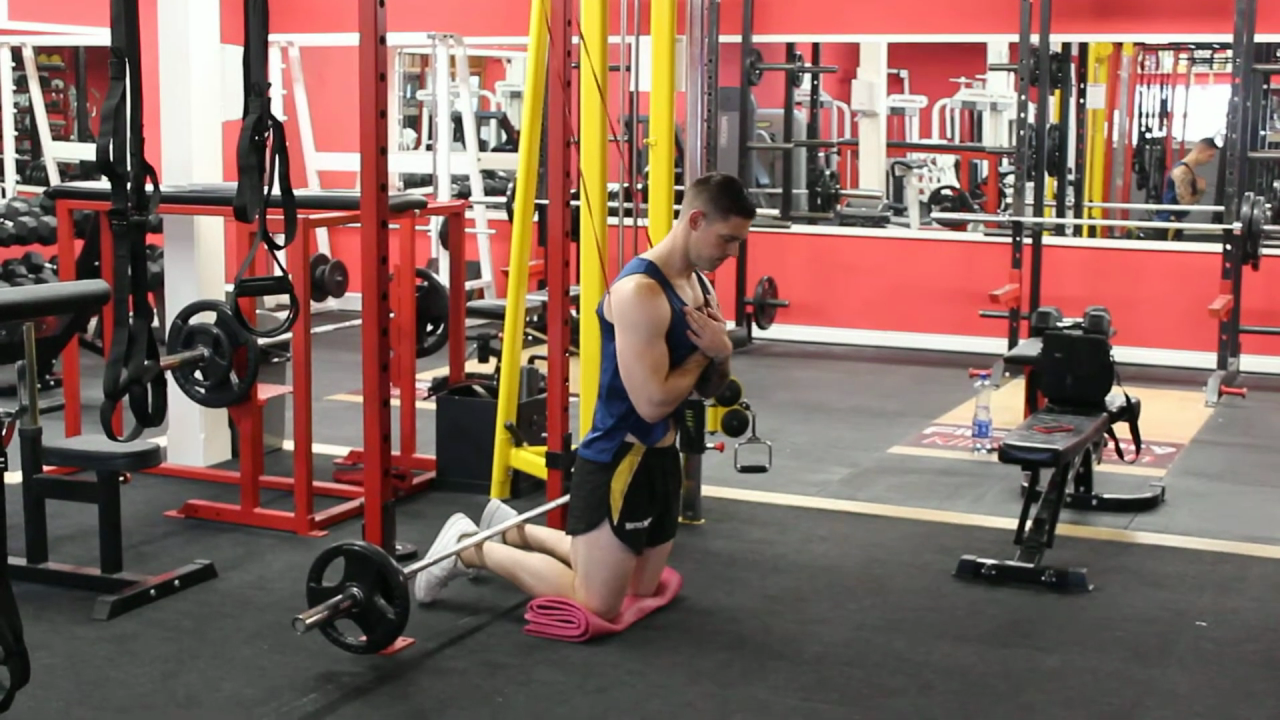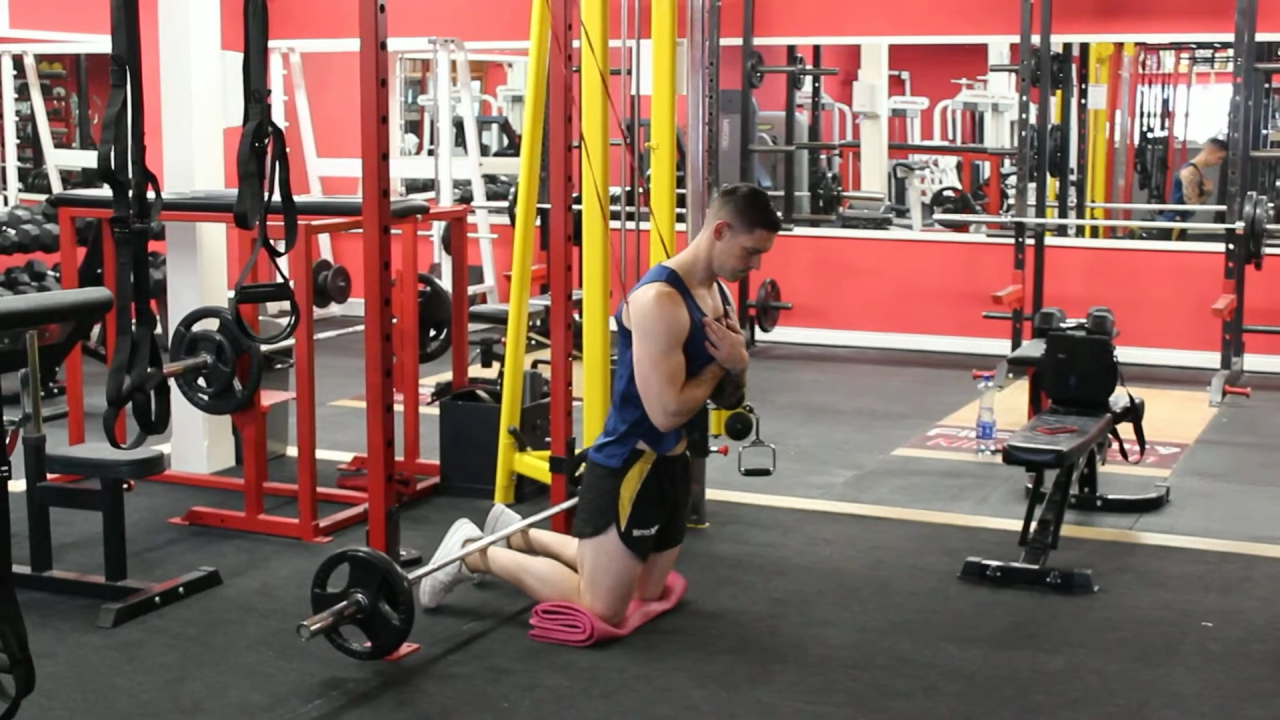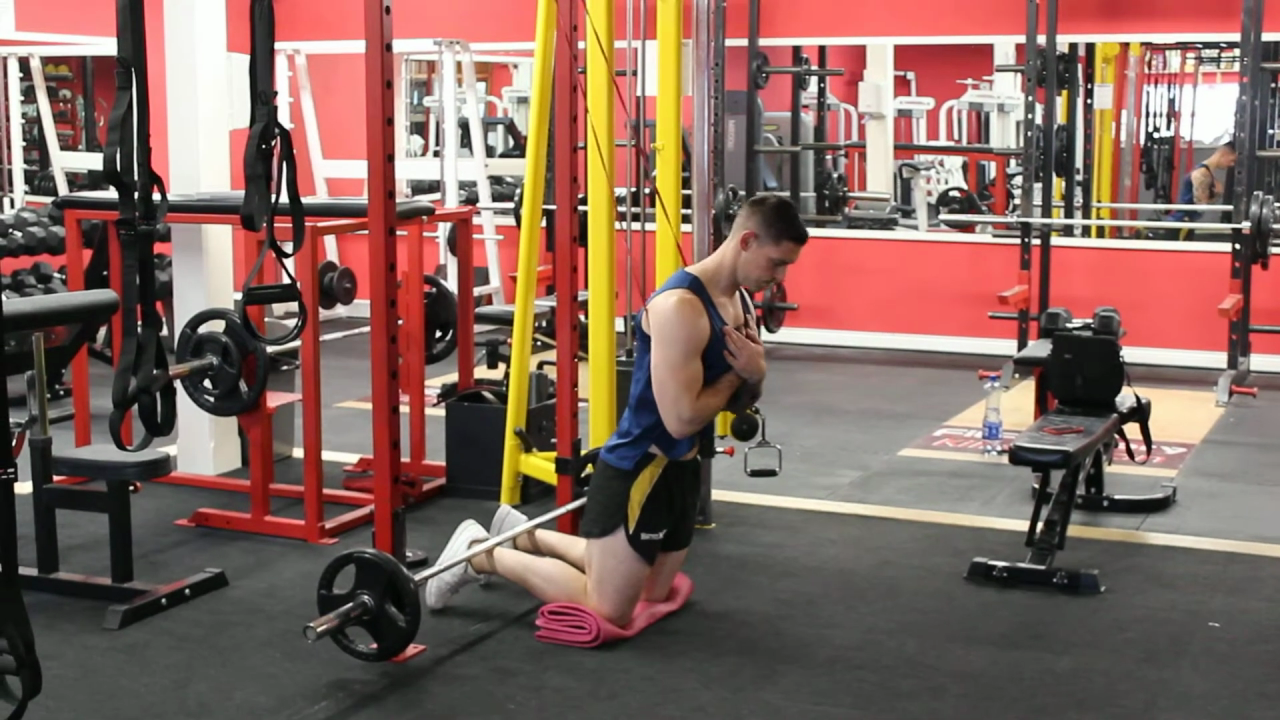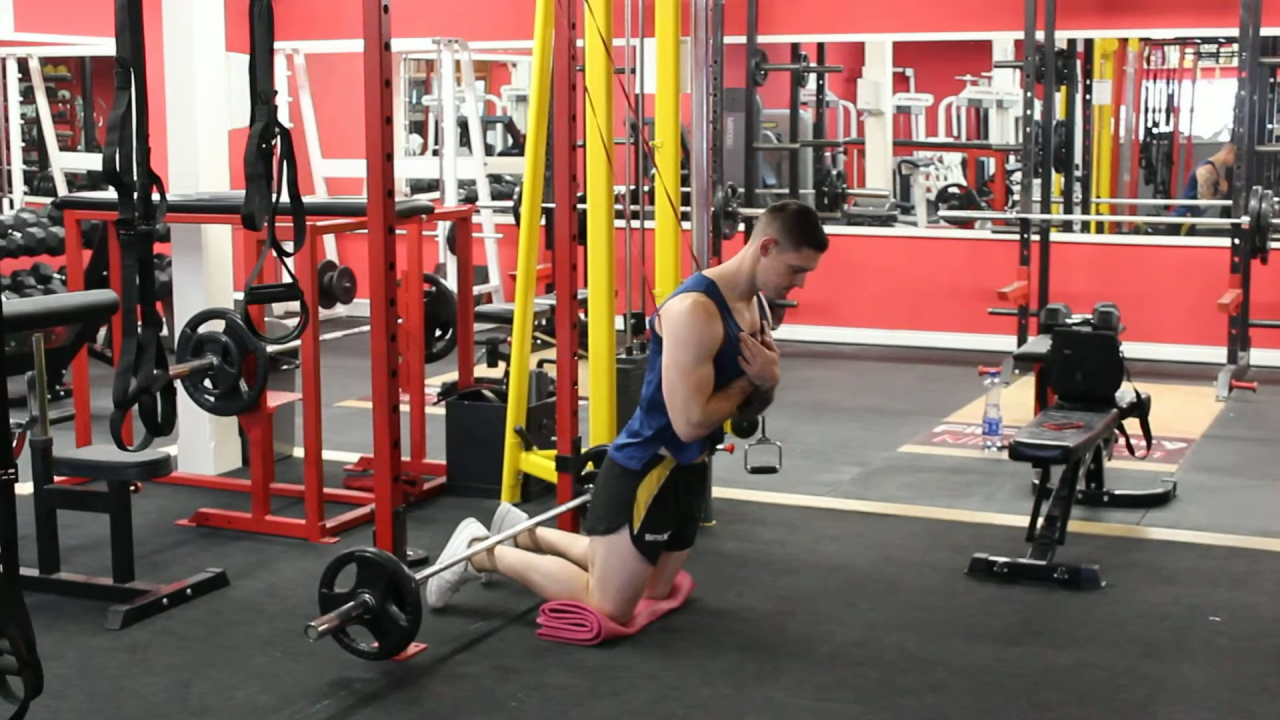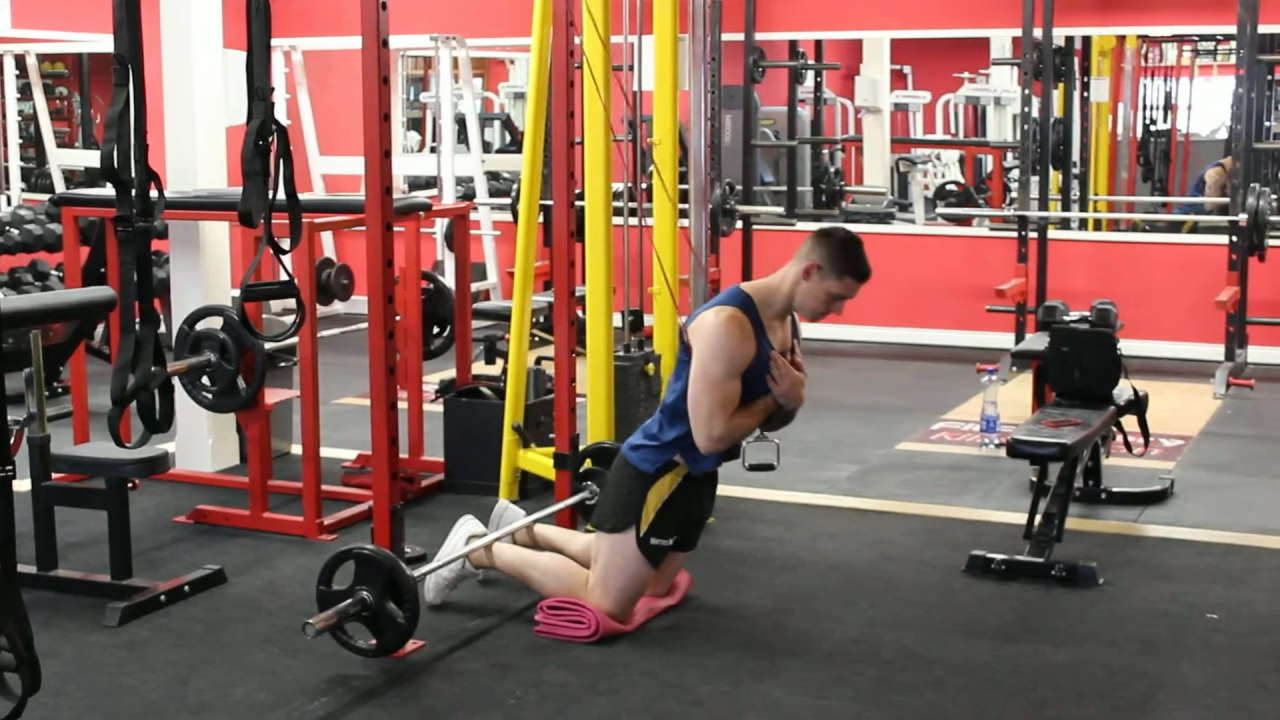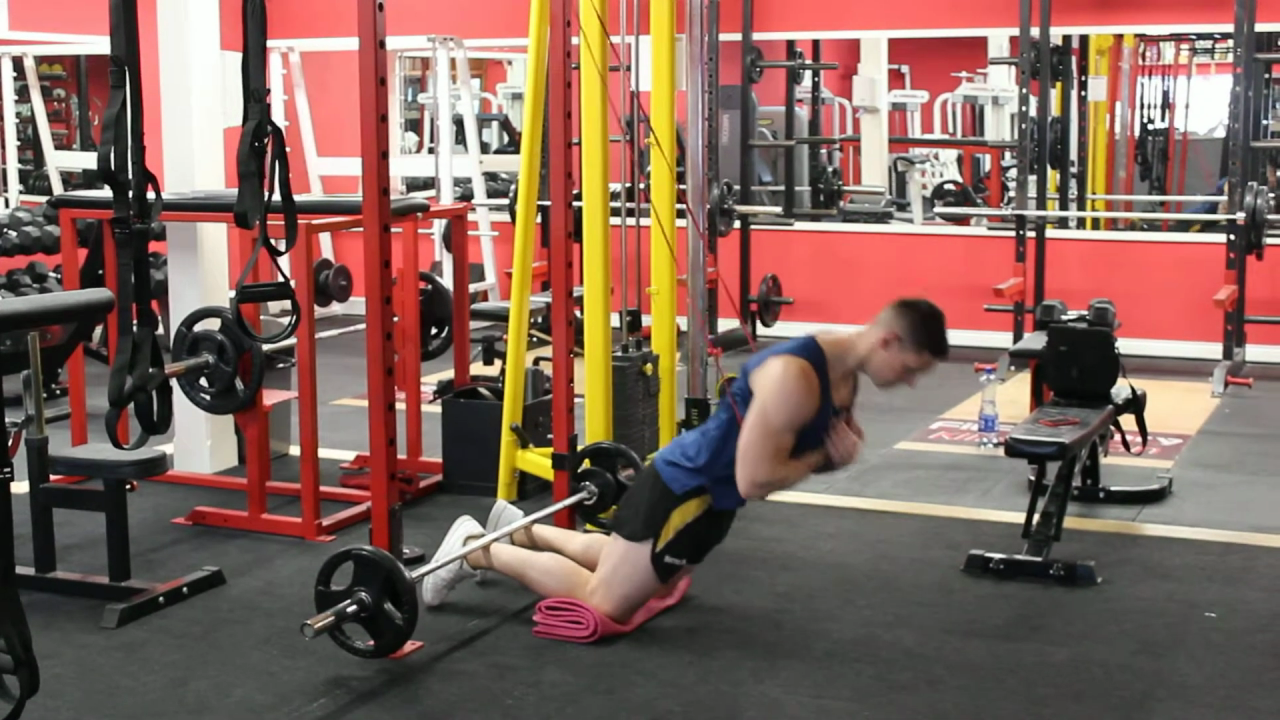
dt=0.5s
person 1, frame 1
left shoulder: (698, 284)
right shoulder: (639, 292)
left elbow: (708, 388)
right elbow: (652, 402)
left wrist: (722, 352)
right wrist: (704, 350)
left hip: (660, 457)
right hip: (619, 462)
left knee: (642, 587)
right knee: (597, 606)
left ankle: (512, 529)
right ankle: (469, 547)
person 1, frame 2
left shoulder: (718, 294)
right shoulder: (659, 300)
left elbow: (724, 394)
right elbow: (666, 412)
left wrist: (738, 363)
right wrist: (719, 364)
left hip: (670, 464)
right hip: (629, 468)
left knee: (646, 592)
right knee: (601, 610)
left ankle: (516, 535)
right ankle: (474, 553)
person 1, frame 3
left shoulder: (739, 301)
right shoulder: (680, 306)
left elbow: (740, 400)
right elbow: (681, 418)
left wrist: (754, 373)
right wrist: (737, 372)
left hip: (679, 467)
right hip: (640, 470)
left knee: (653, 592)
right knee: (608, 611)
left ankle: (523, 534)
right ankle: (480, 554)
person 1, frame 4
left shoulder: (755, 305)
right shoulder: (695, 310)
left elbow: (751, 405)
right elbow: (691, 423)
left wrist: (767, 380)
right wrist: (749, 378)
left hip: (686, 469)
right hip: (646, 470)
left knee: (654, 590)
right knee: (608, 609)
left ankle: (524, 533)
right ankle: (482, 552)
person 1, frame 5
left shoulder: (785, 320)
right shoulder: (729, 325)
left elbow: (768, 417)
right elbow: (711, 435)
left wrist: (791, 399)
right wrist: (773, 397)
left hip: (693, 475)
right hip: (656, 473)
left knee: (651, 588)
right knee: (606, 606)
left ankle: (522, 530)
right ankle: (479, 549)
person 1, frame 6
left shoulder: (844, 370)
right shoulder: (796, 376)
left elbow: (813, 443)
right elbow: (754, 480)
left wrist: (840, 450)
right wrist: (825, 455)
left hip: (709, 495)
right hip: (683, 493)
left knee: (634, 576)
right knee: (605, 603)
left ankle: (522, 529)
right ankle: (480, 549)
